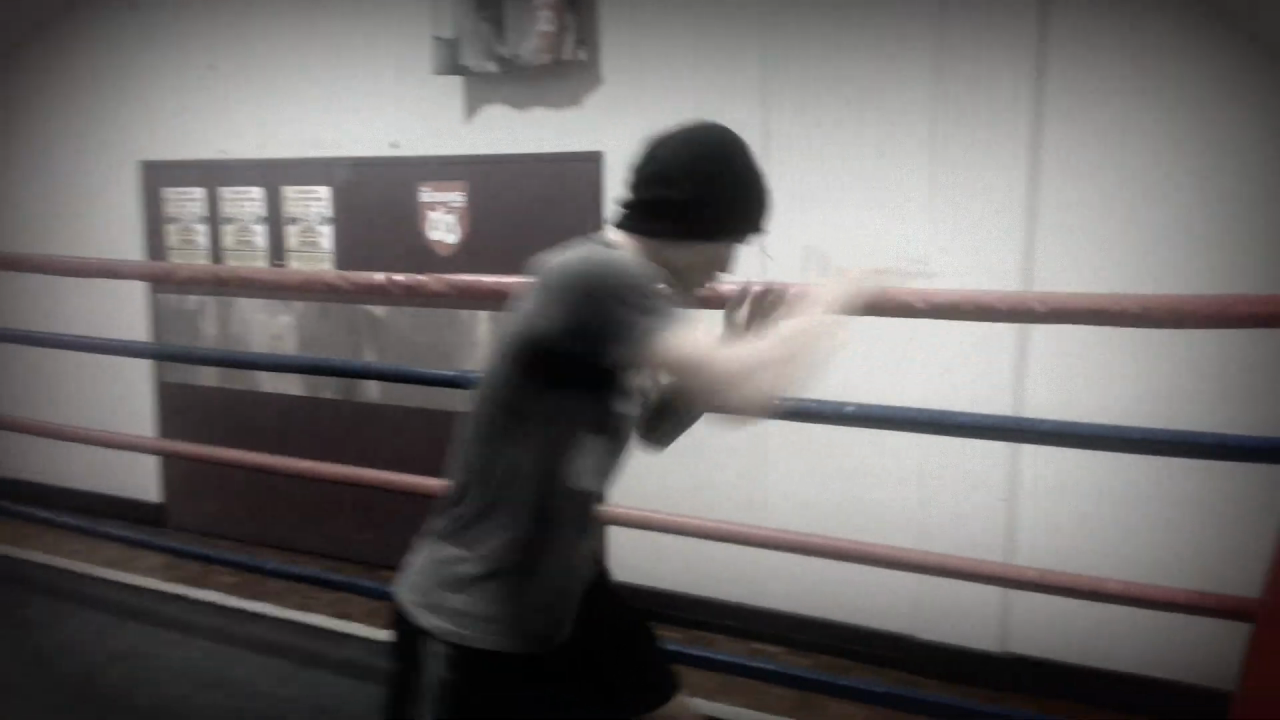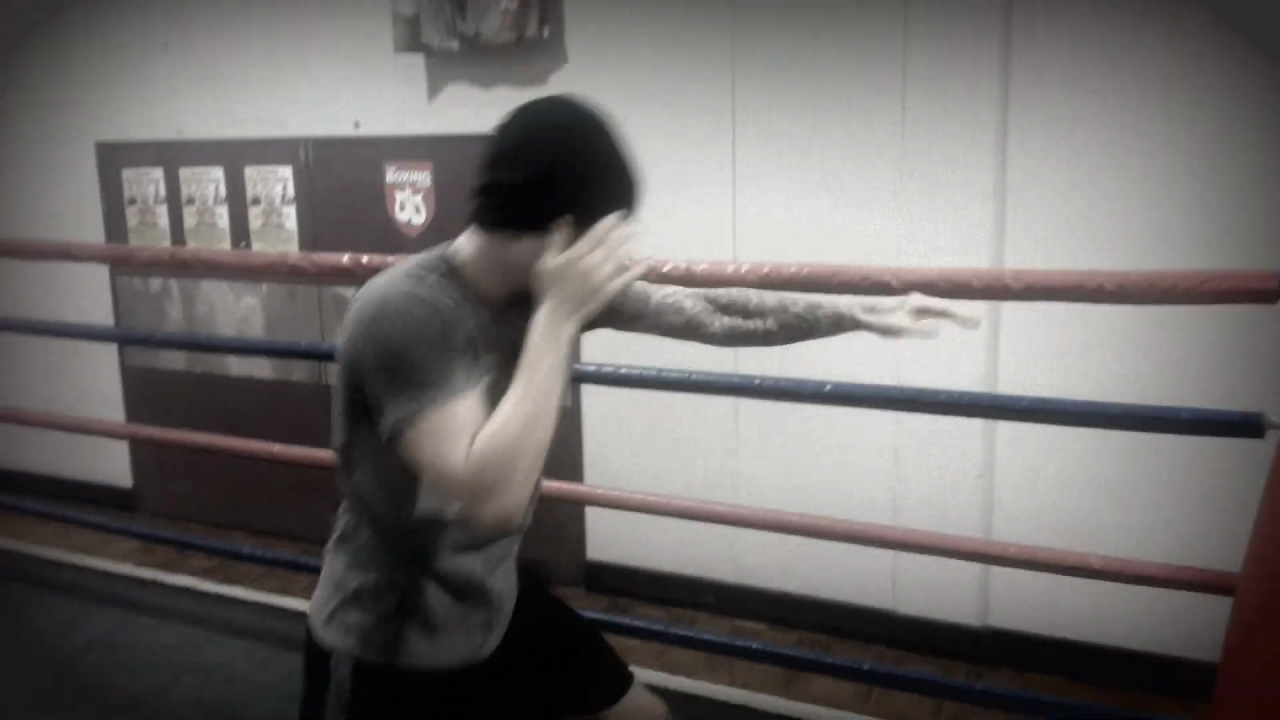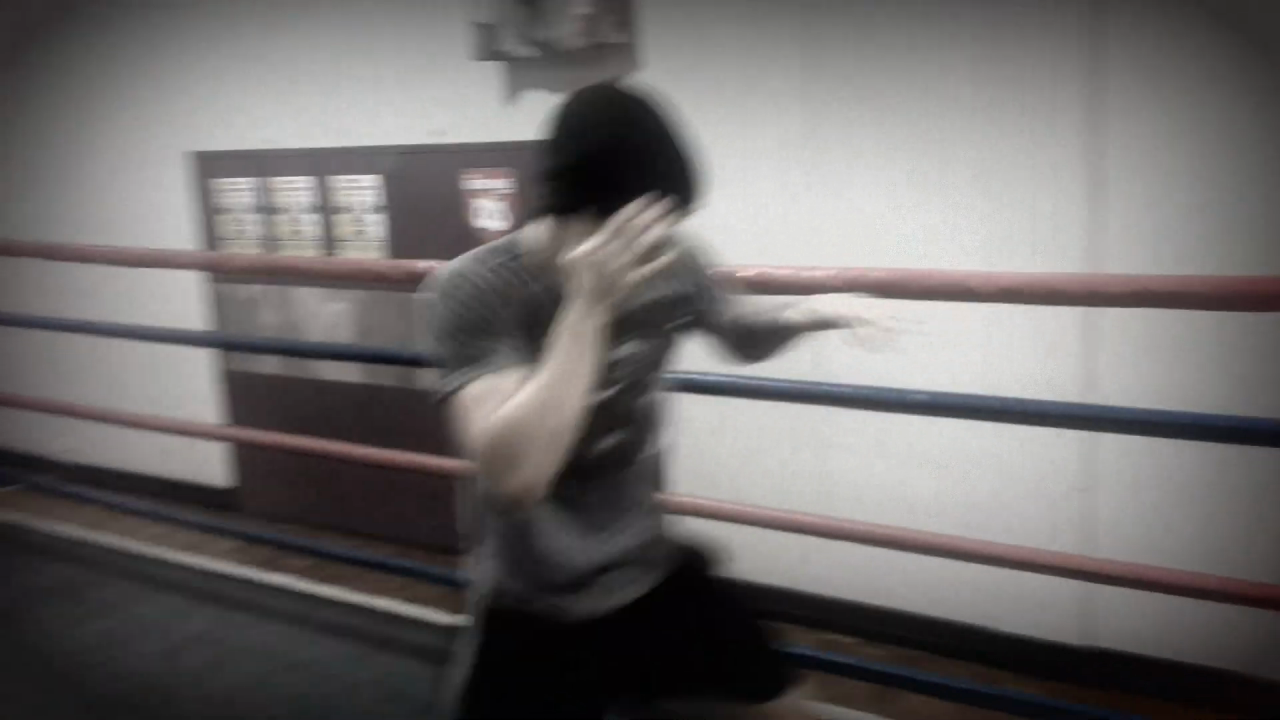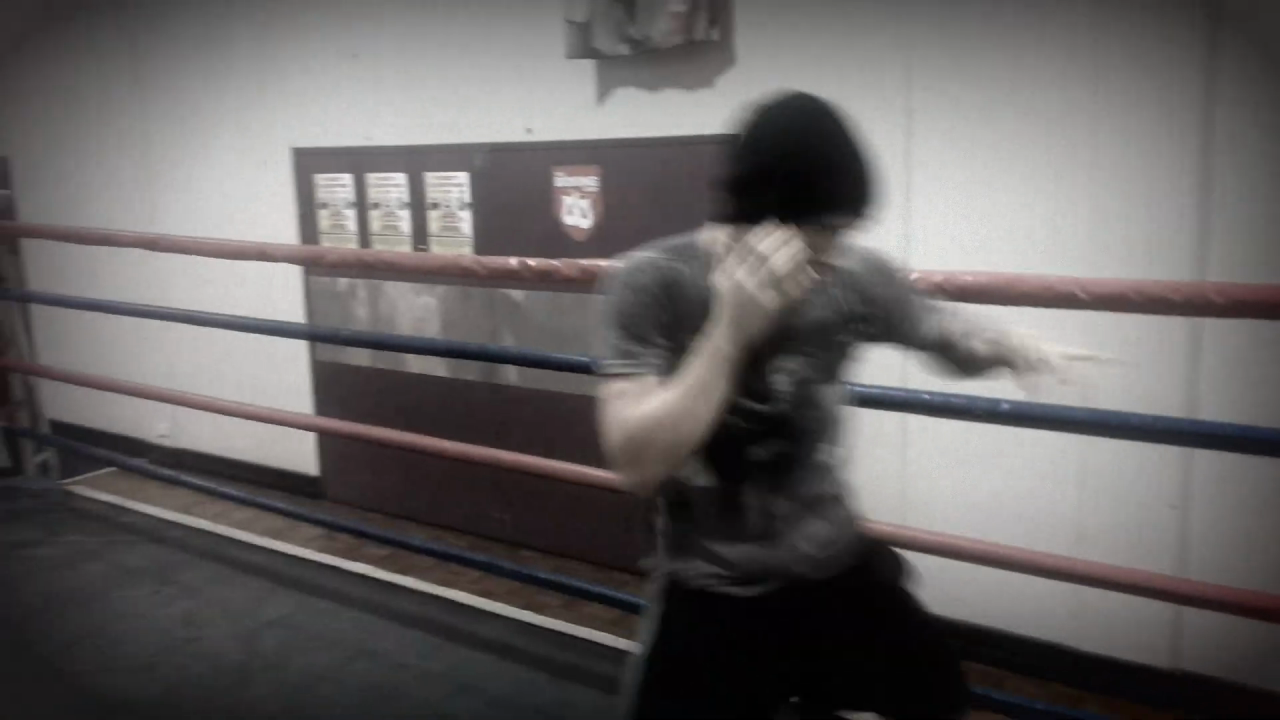
dt=0.2s
person 1, frame 1
left shoulder: (627, 291)
right shoulder: (598, 279)
left elbow: (657, 427)
right elbow: (745, 389)
left wrist: (737, 340)
right wrist: (824, 301)
left hip: (562, 591)
person 1, frame 2
left shoulder: (589, 283)
right shoulder: (397, 310)
left elbow: (705, 314)
right elbow: (491, 498)
right wrist: (558, 316)
left hip: (492, 603)
person 1, frame 3
left shoulder: (667, 266)
right shoulder: (466, 291)
left elbow: (745, 339)
right elbow: (516, 471)
left wrist: (800, 320)
right wrist: (589, 308)
left hip: (651, 574)
right hip: (536, 605)
person 1, frame 4
left shoulder: (855, 278)
right shoulder: (649, 283)
left elbow: (958, 342)
right elbow: (637, 461)
left wrist: (1010, 347)
right wrist: (729, 330)
left hip: (837, 568)
right hip: (711, 587)
